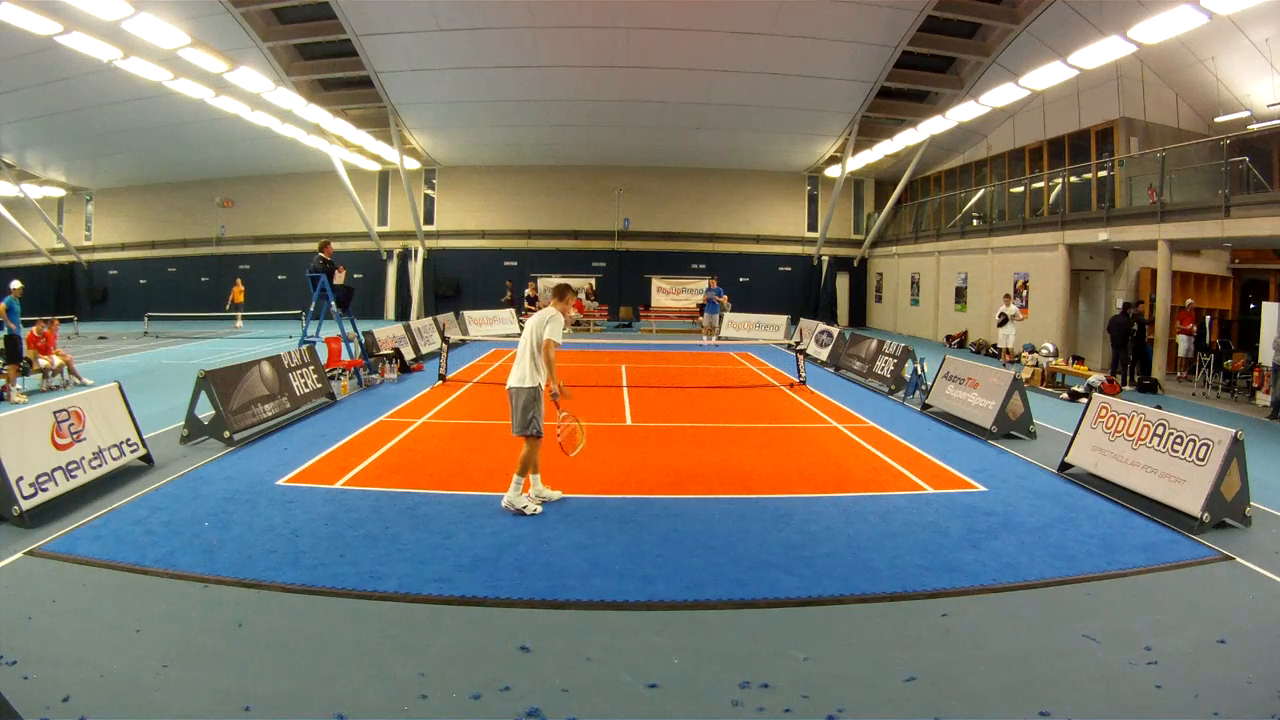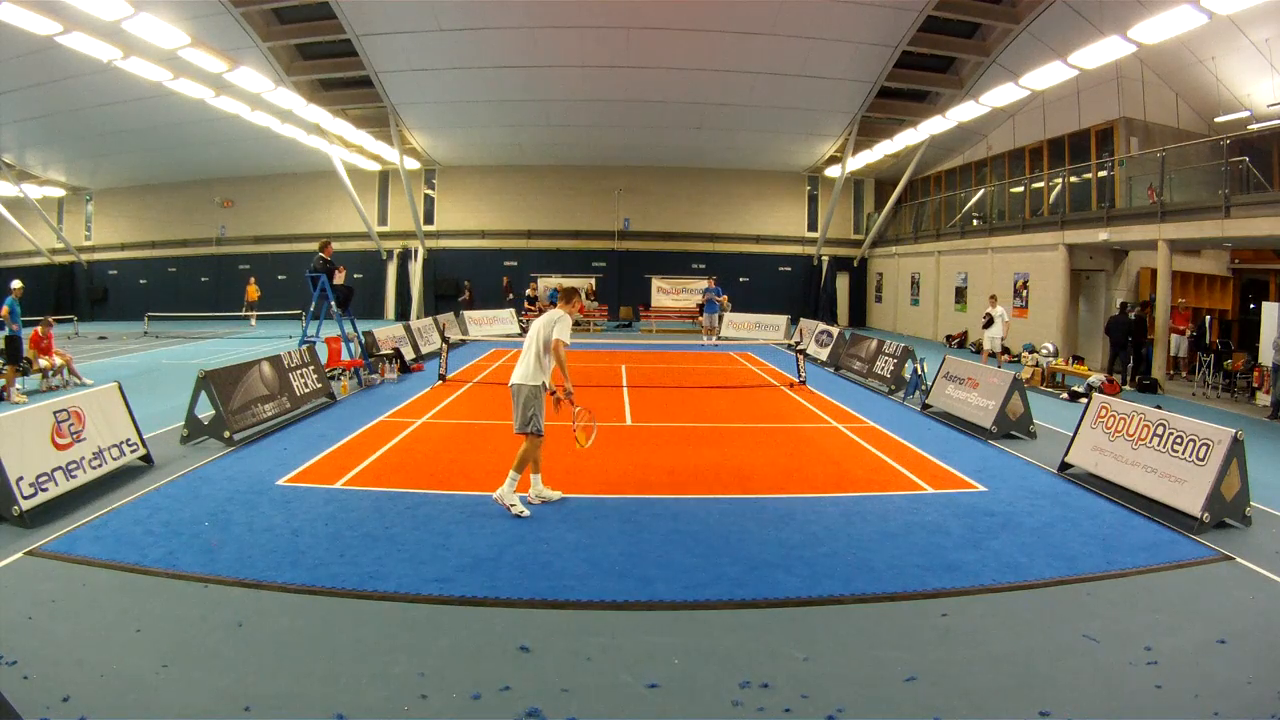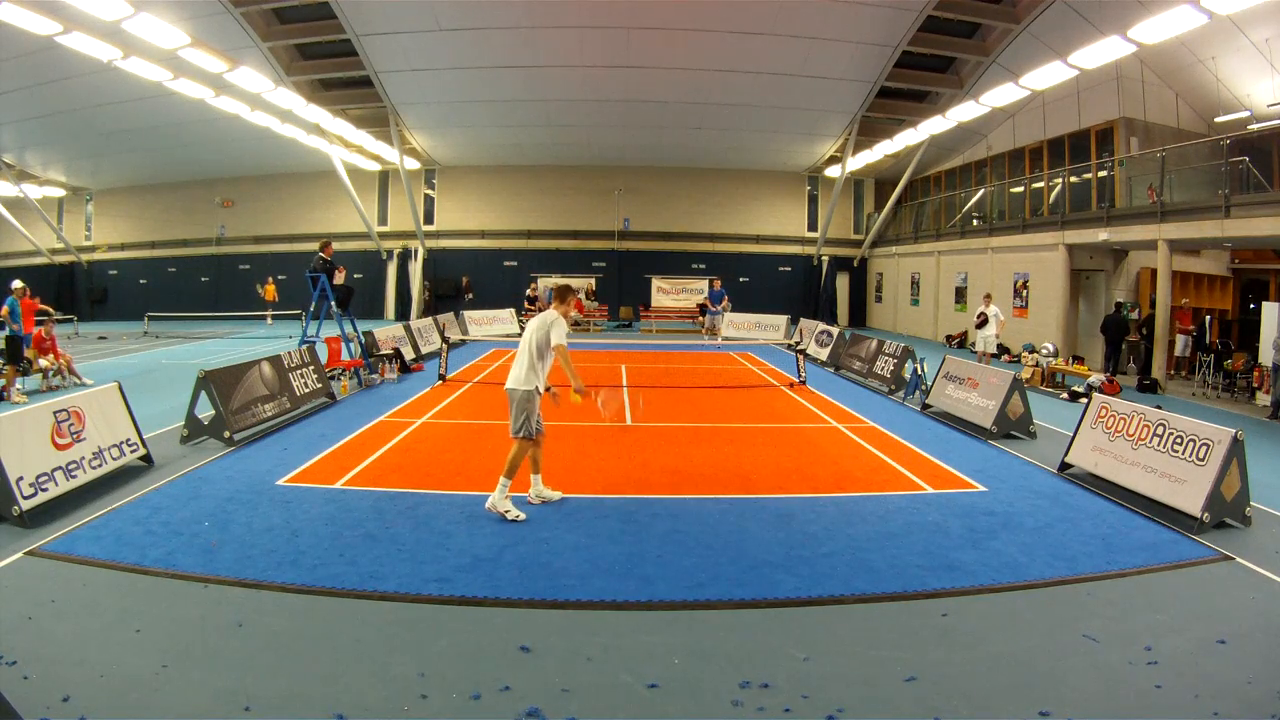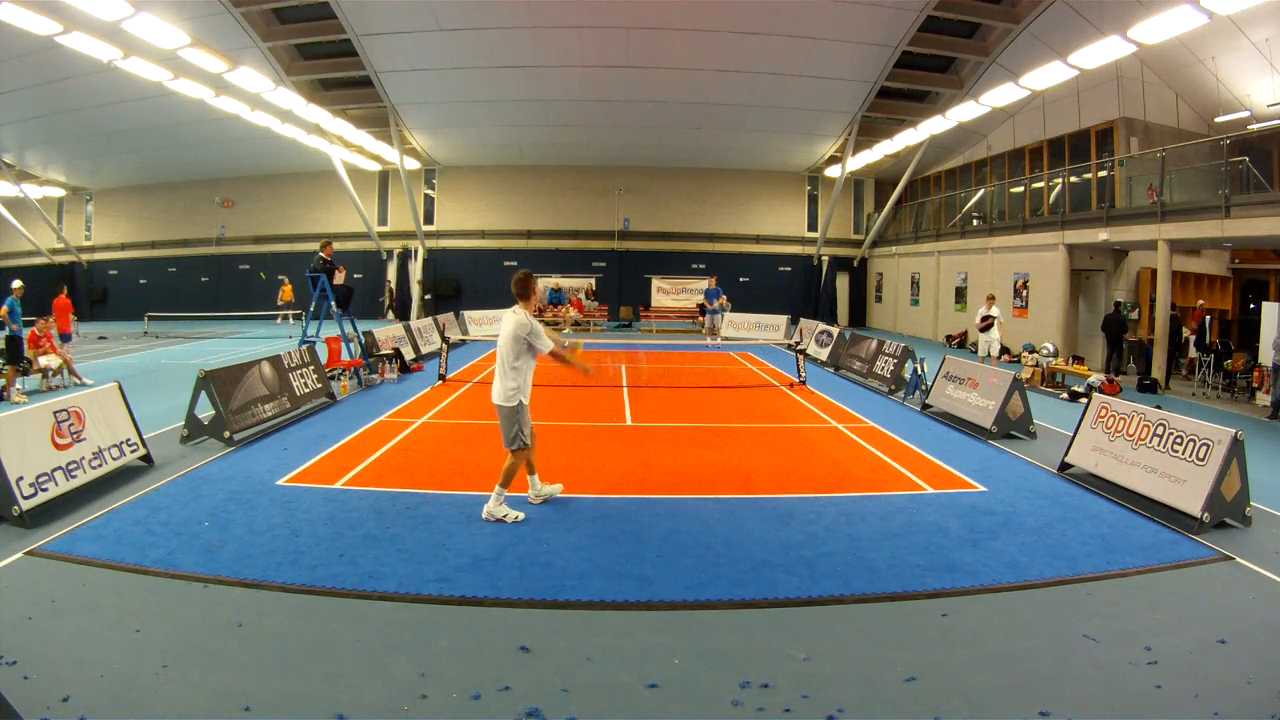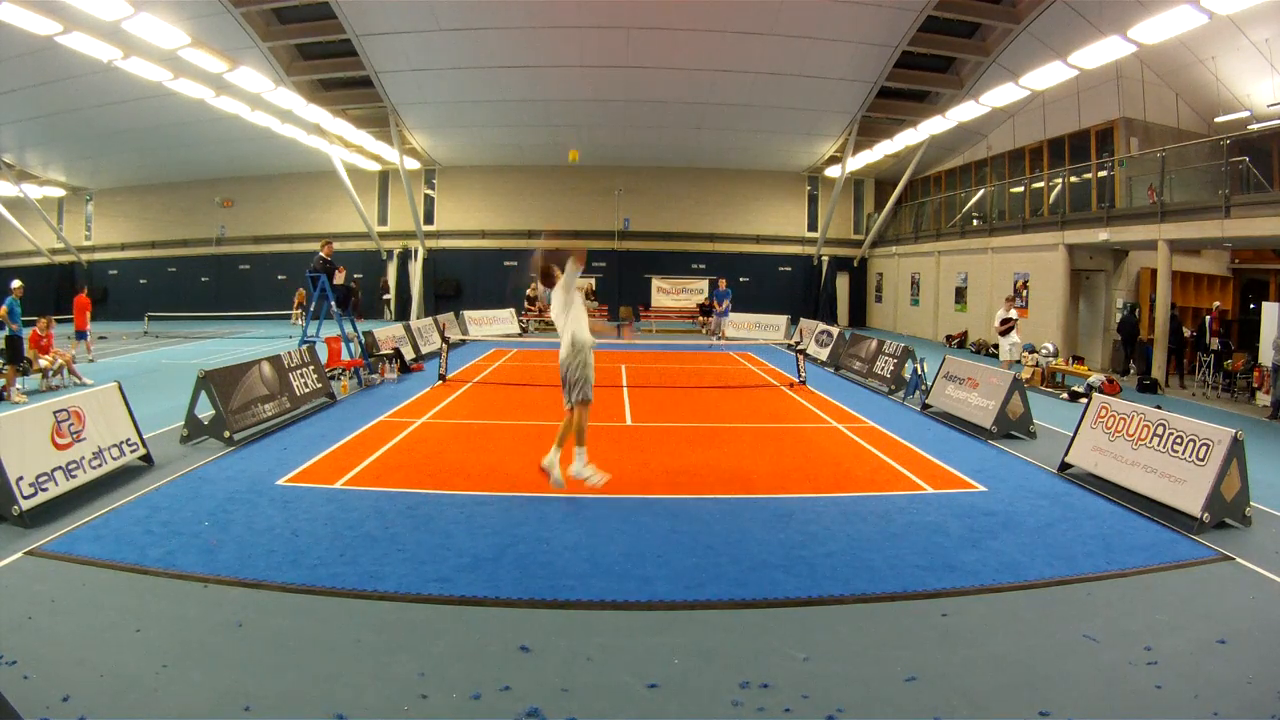
dt=1s
person 1, frame 1
left shoulder: (538, 316)
right shoulder: (555, 317)
right elbow: (547, 348)
left wrist: (554, 380)
right wrist: (553, 382)
left hip: (519, 381)
right hip: (528, 384)
left knee: (534, 437)
right knee: (532, 438)
left ankle: (536, 490)
right ankle: (514, 495)
person 1, frame 2
left shoulder: (543, 318)
right shoulder: (563, 318)
right elbow: (556, 348)
left wrist: (553, 391)
right wrist: (567, 381)
left hip: (524, 381)
right hip: (530, 383)
left knee: (536, 437)
right knee: (533, 438)
left ankle: (537, 489)
right ankle: (507, 491)
person 1, frame 3
left shoulder: (540, 319)
right shoulder: (557, 320)
right elbow: (559, 348)
left wrist: (548, 386)
right wrist: (574, 379)
left hip: (525, 385)
right hip: (524, 387)
left knee: (537, 437)
right knee: (524, 441)
left ankle: (537, 490)
right ankle: (499, 497)
person 1, frame 4
left shoulder: (514, 314)
right shoulder: (527, 324)
right elbow: (555, 353)
left wrist: (561, 342)
right wrist: (580, 365)
left hip: (510, 393)
right hip: (512, 396)
left knee: (528, 441)
right knee: (519, 451)
left ankle: (537, 489)
right ankle: (494, 505)
person 1, frame 5
left shoulder: (564, 295)
right shoulder: (563, 288)
left elbow: (585, 324)
right elbow: (575, 263)
left hip: (569, 356)
right hip: (577, 352)
left knee: (572, 414)
right knee: (581, 408)
left ankle: (552, 460)
right ankle: (579, 465)
